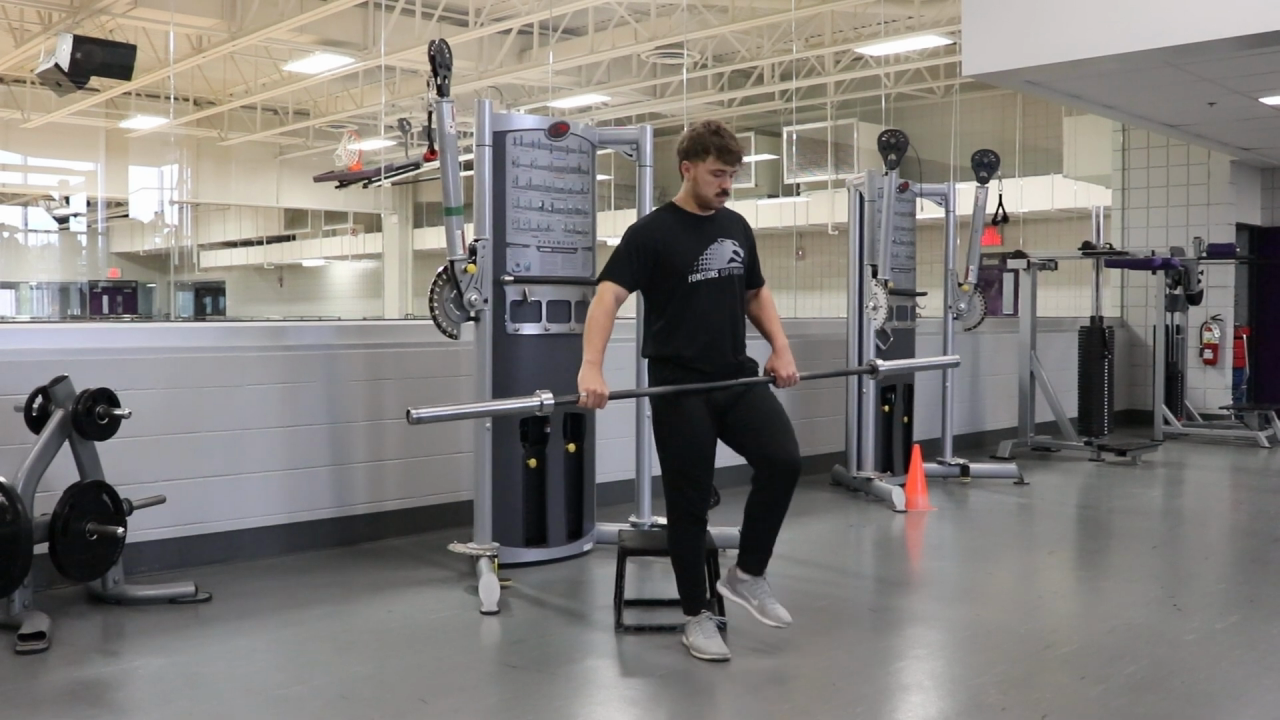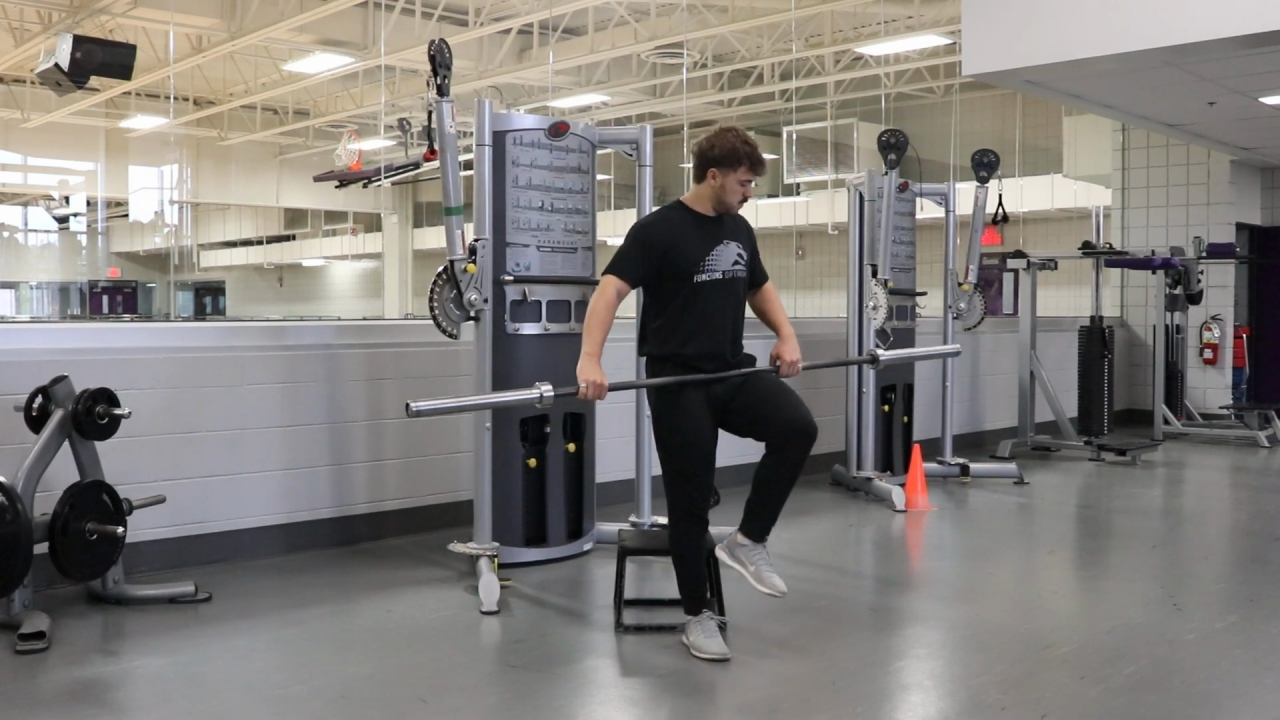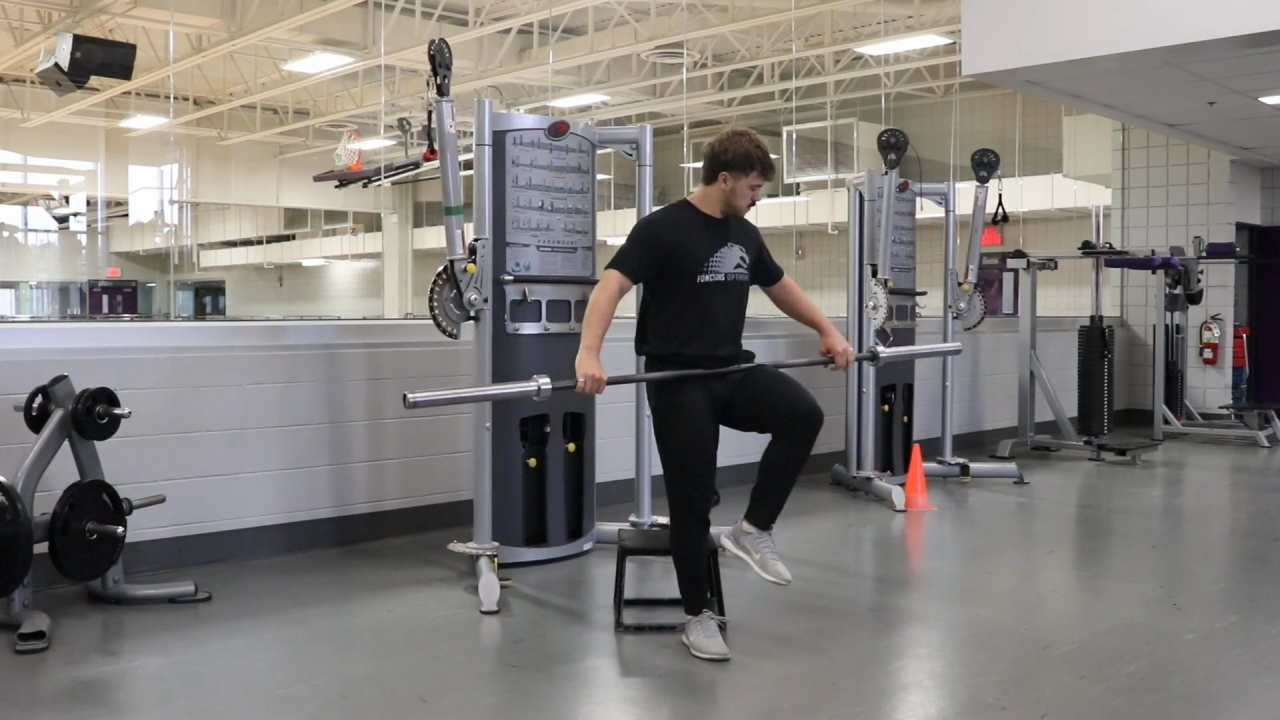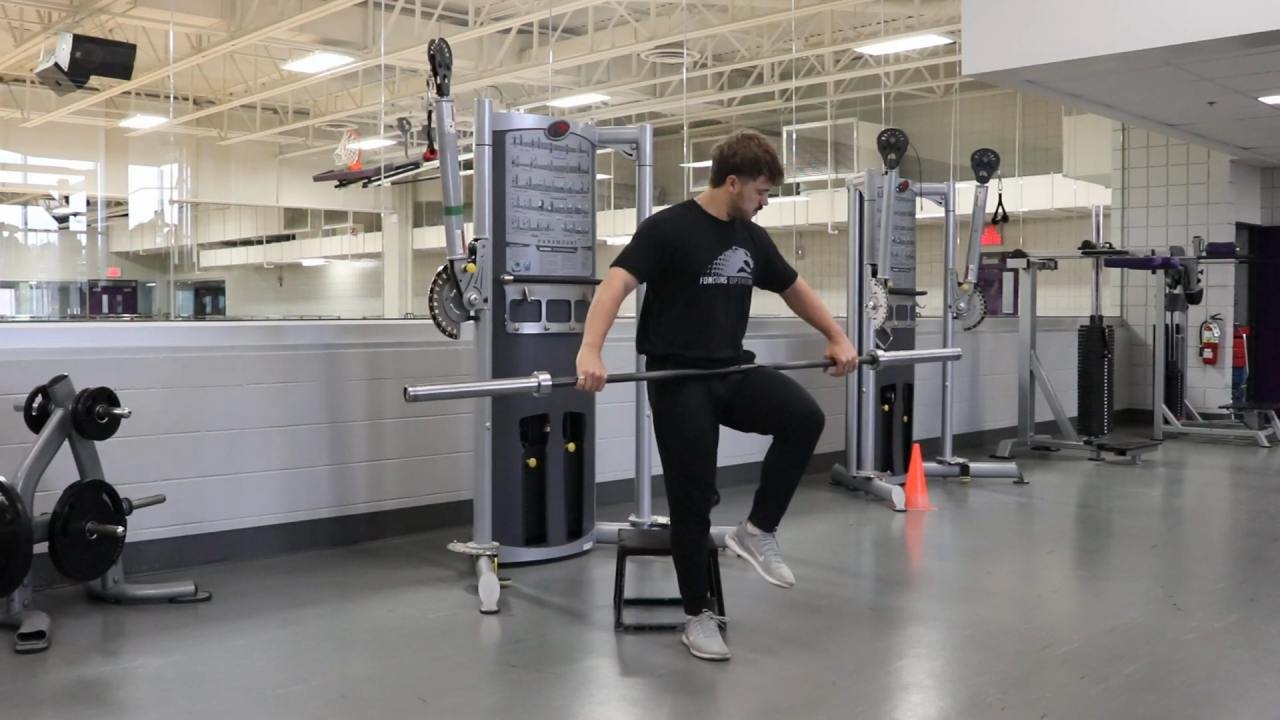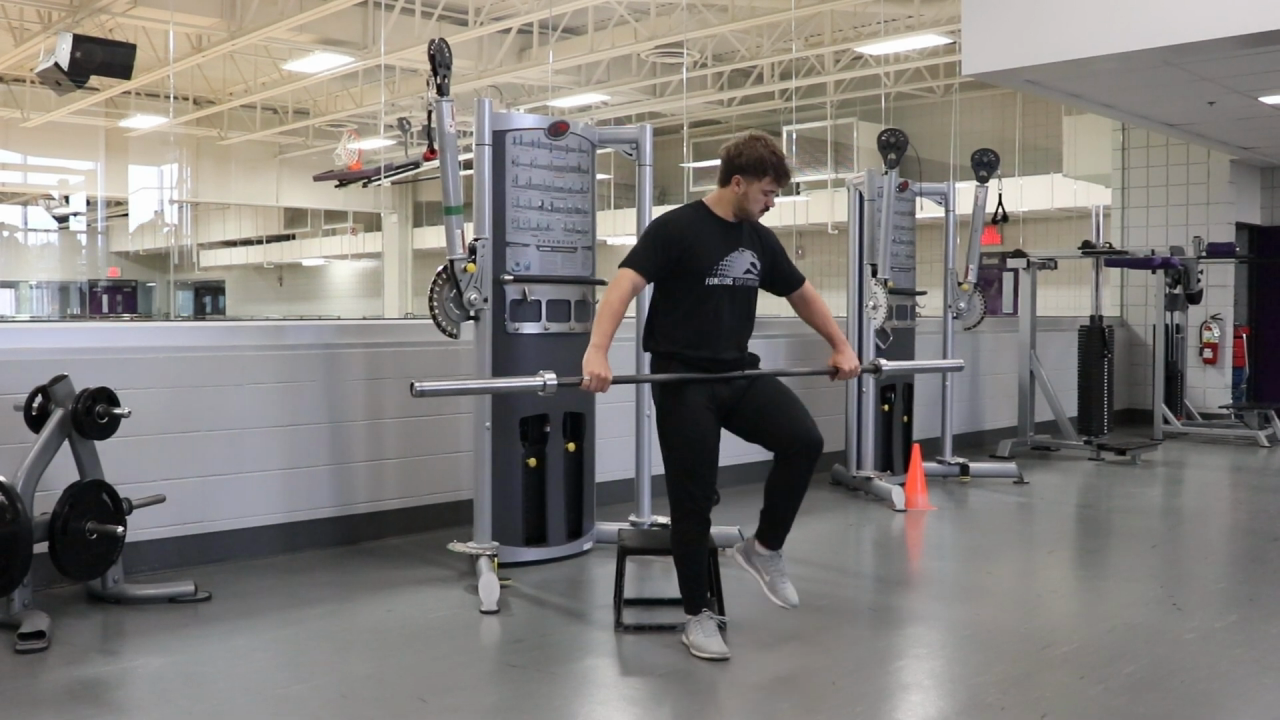
dt=0.2s
person 1, frame 1
left shoulder: (737, 228)
right shoulder: (652, 233)
left elbow: (756, 294)
right elbow: (608, 296)
left wrist: (781, 348)
right wrist: (592, 366)
left hip: (738, 379)
right hip: (680, 387)
left knee: (783, 462)
right knee: (689, 503)
left ankle: (748, 575)
right ankle: (697, 616)
person 1, frame 2
left shoulder: (739, 229)
right shoulder: (658, 230)
left elbow: (760, 289)
right elbow: (609, 290)
left wrist: (786, 335)
right wrist: (590, 359)
left hip: (735, 372)
right hip: (678, 382)
left knee: (797, 428)
right knee: (690, 501)
left ankle: (748, 539)
right ankle: (697, 615)
person 1, frame 3
left shoulder: (744, 233)
right shoulder: (662, 228)
left elbow: (779, 286)
right elbow: (611, 285)
left wrist: (828, 330)
right wrist: (588, 352)
left hip: (734, 371)
right hip: (678, 381)
left knee: (803, 414)
right knee: (692, 501)
left ankle: (753, 528)
right ankle: (698, 615)
person 1, frame 4
left shoulder: (753, 238)
right shoulder: (668, 228)
left elbow: (793, 288)
right elbow: (616, 283)
left wrist: (838, 338)
right wrist: (590, 349)
left hip: (735, 371)
right hip: (680, 381)
left knee: (804, 418)
right knee: (692, 500)
left ankle: (757, 530)
right ankle: (698, 614)
person 1, frame 5
left shoulder: (760, 239)
right shoulder: (676, 229)
left elbow: (801, 293)
right elbow: (624, 284)
left wrist: (841, 346)
right wrist: (597, 351)
left hip: (741, 374)
right hip: (683, 381)
left knee: (803, 441)
right knee: (693, 501)
left ankle: (764, 547)
right ankle: (697, 615)
